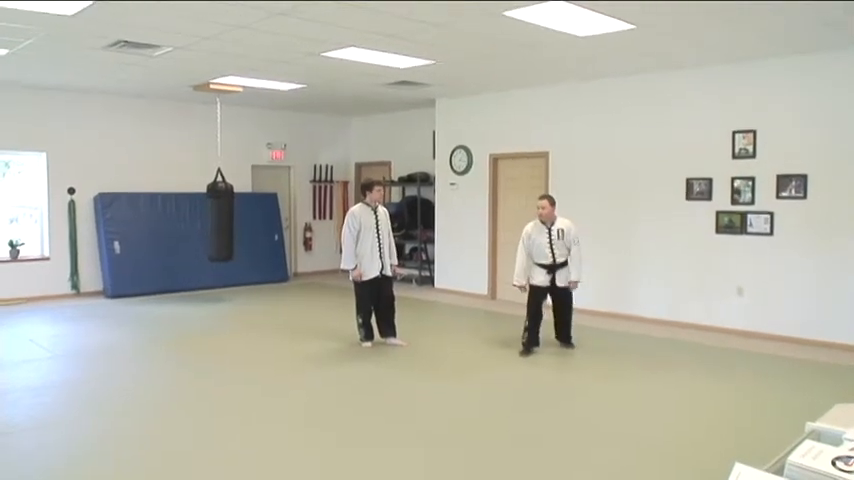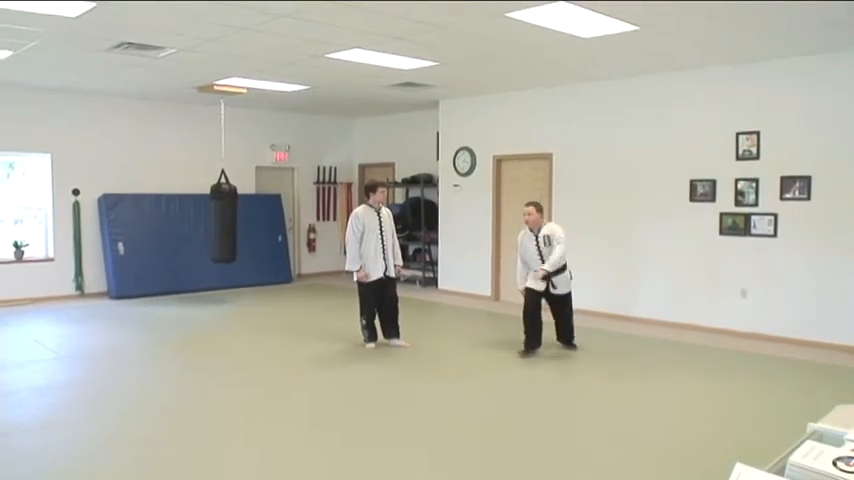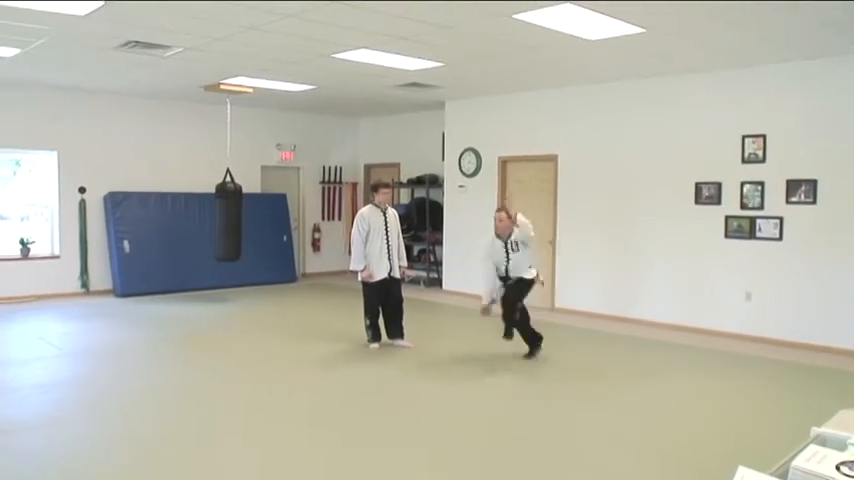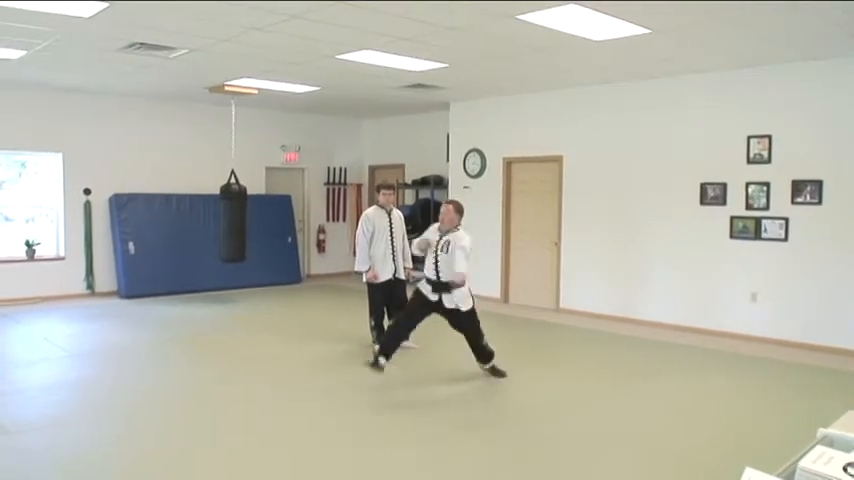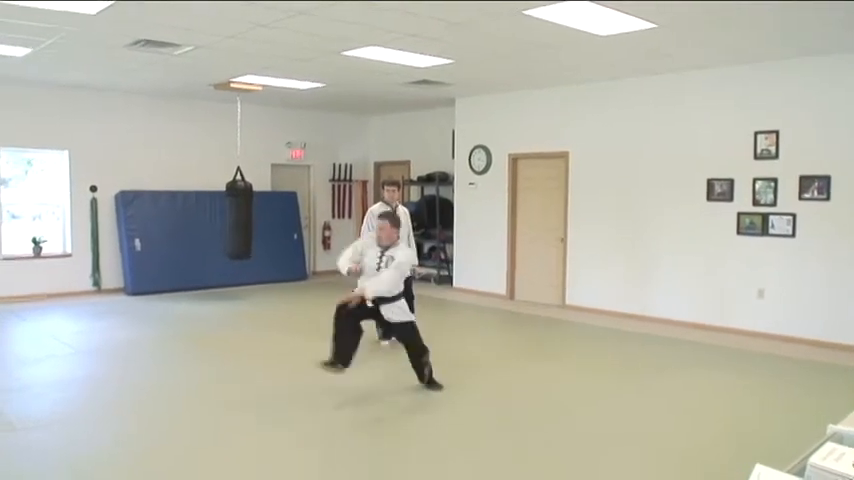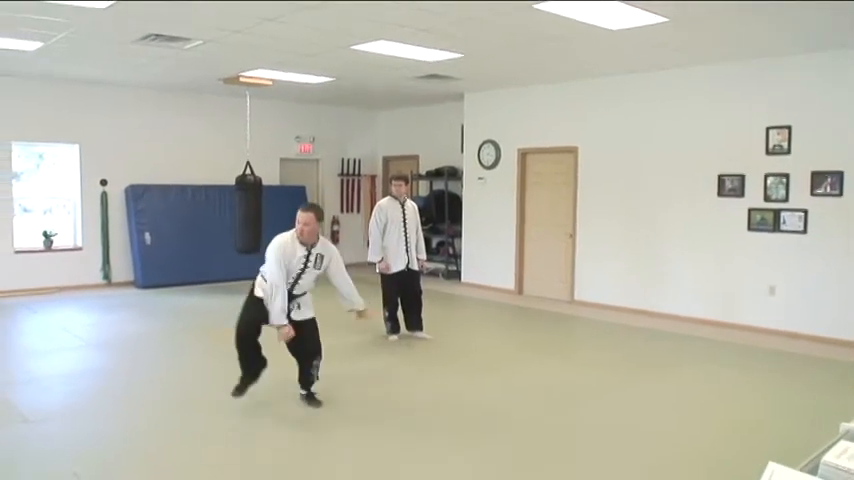
dt=0.4s
person 1, frame 1
left shoulder: (567, 226)
right shoulder: (530, 229)
left elbow: (575, 252)
right elbow: (523, 255)
left wrist: (575, 276)
right wrist: (520, 279)
left hip: (562, 274)
right hip: (539, 275)
left knee: (564, 309)
right knee: (533, 310)
left ankle: (564, 338)
right ankle: (529, 344)
person 1, frame 2
left shoulder: (553, 230)
right shoulder: (523, 236)
left elbow: (560, 249)
right elbow: (522, 262)
left wrist: (546, 268)
right wrist: (522, 285)
left hip: (558, 278)
right hip: (536, 280)
left knee: (564, 312)
right knee: (530, 312)
left ankle: (567, 340)
right ankle: (531, 345)
person 1, frame 3
left shoulder: (523, 234)
right shoulder: (492, 243)
left elbow: (527, 233)
right elbow: (490, 273)
left wrist: (514, 217)
right wrist: (487, 299)
left hip: (524, 278)
right hip: (506, 282)
left knee: (509, 299)
right knee: (519, 317)
left ankle: (509, 329)
right ankle: (535, 342)
person 1, frame 4
left shoulder: (461, 239)
right shoulder: (435, 229)
left elbow: (462, 268)
right elbow: (417, 247)
right wrist: (421, 244)
left hip: (454, 293)
right hip: (429, 289)
left knee: (473, 330)
right knee: (404, 322)
left ankle: (488, 363)
right ankle: (381, 358)
person 1, frame 5
left shoulder: (405, 254)
right shoulder: (368, 242)
left elbow: (390, 277)
right elbow: (346, 258)
left wrist: (361, 293)
right wrist: (350, 267)
left hip: (392, 305)
right hip: (366, 299)
left knee: (414, 344)
right knee: (344, 314)
left ankle: (427, 378)
right ankle: (341, 359)
person 1, frame 6
left shoulder: (327, 248)
right shoulder: (281, 244)
left elbow: (340, 277)
right elbow: (276, 286)
left wrist: (357, 304)
right wrist: (281, 322)
left hip: (296, 300)
right hip: (266, 293)
left knee: (310, 349)
right knee: (246, 332)
left ankle: (307, 390)
right ankle: (250, 374)
person 2, frame 1
left shoulder: (383, 212)
right shoulder: (355, 213)
right elbow: (348, 241)
left wrist: (393, 262)
right wrist: (352, 267)
left hip: (383, 267)
right hip: (364, 268)
left knee: (387, 302)
right knee: (365, 305)
left ankle: (389, 335)
right ankle: (366, 337)
person 2, frame 2
left shoulder: (387, 213)
right shoulder: (358, 214)
left elbow: (393, 238)
right elbow: (352, 242)
left wrist: (397, 262)
right wrist: (357, 268)
left hip: (387, 268)
right hip: (368, 269)
left knee: (390, 303)
right knee: (368, 306)
left ankle: (392, 335)
right ankle: (370, 338)
person 2, frame 3
left shoulder: (393, 213)
right shoulder: (364, 214)
left elbow: (398, 239)
right elbow: (357, 242)
left wrist: (402, 263)
right wrist: (362, 267)
left hip: (392, 268)
right hip: (373, 269)
left knee: (395, 303)
right knee: (372, 306)
left ankle: (396, 336)
right ankle: (374, 338)
person 2, frame 4
left shoulder: (398, 215)
right shoulder: (369, 215)
left elbow: (404, 241)
right elbow: (362, 243)
left wrist: (407, 264)
right wrist: (367, 268)
left hip: (397, 269)
right hip: (378, 270)
left knee: (399, 305)
right knee: (377, 307)
right ankle: (378, 339)
person 2, frame 5
left shoulder: (404, 211)
right shoulder: (374, 211)
left elbow: (409, 237)
right elbow: (367, 239)
left knee: (407, 300)
right ankle: (384, 335)
person 2, frame 6
left shoulder: (412, 206)
right shoulder: (382, 206)
left elbow: (418, 232)
right elbow: (375, 233)
left wrist: (421, 256)
right wrist: (379, 259)
left hip: (411, 260)
right hip: (390, 261)
left knee: (414, 295)
right knee: (391, 298)
left ankle: (415, 327)
right ankle: (393, 330)
